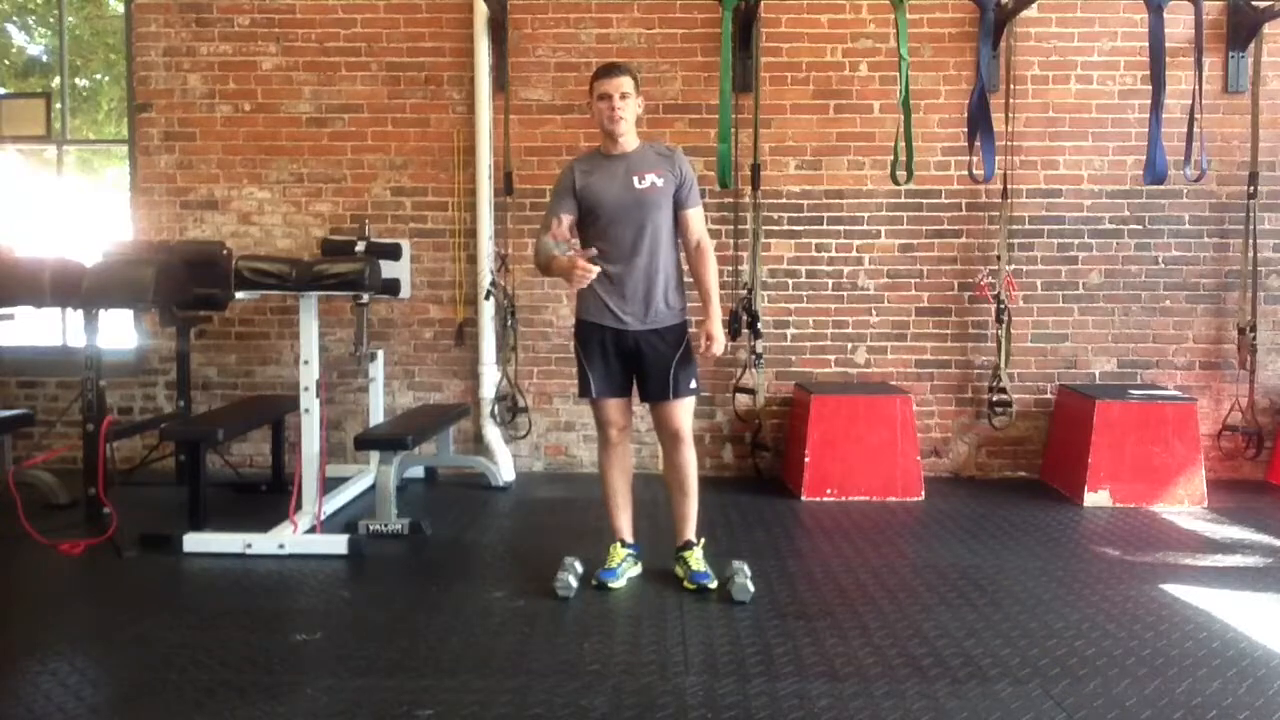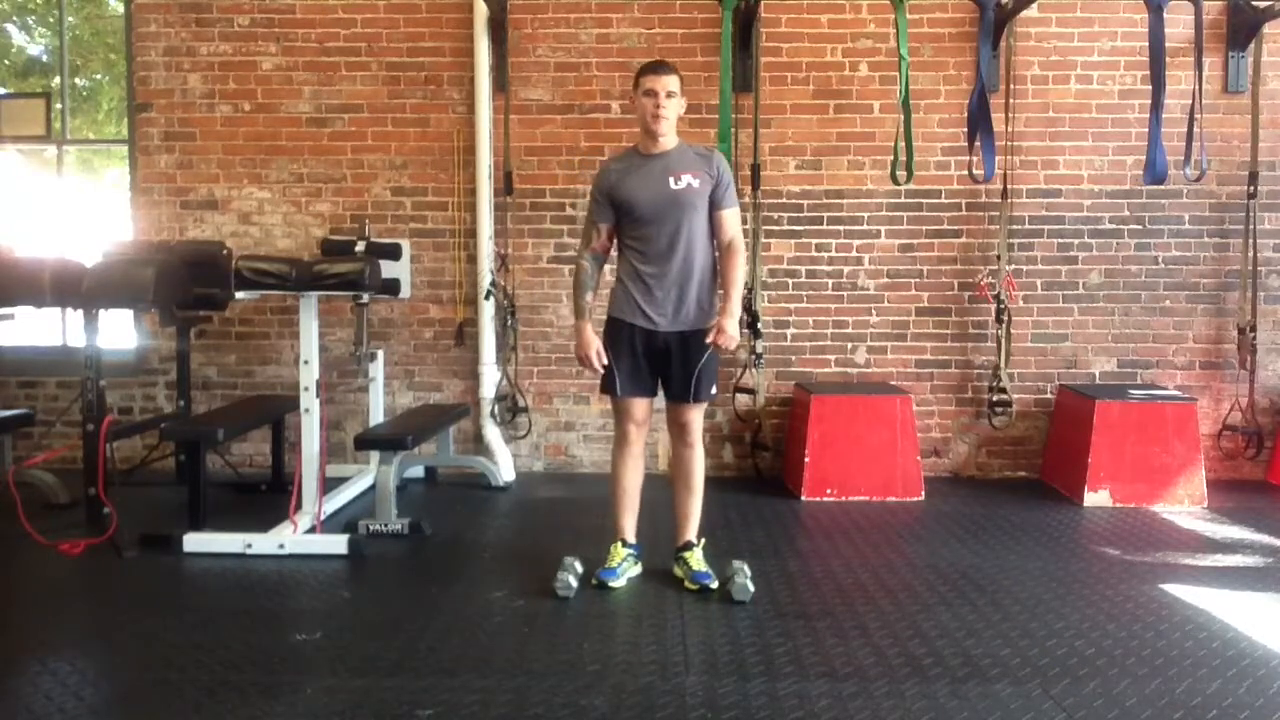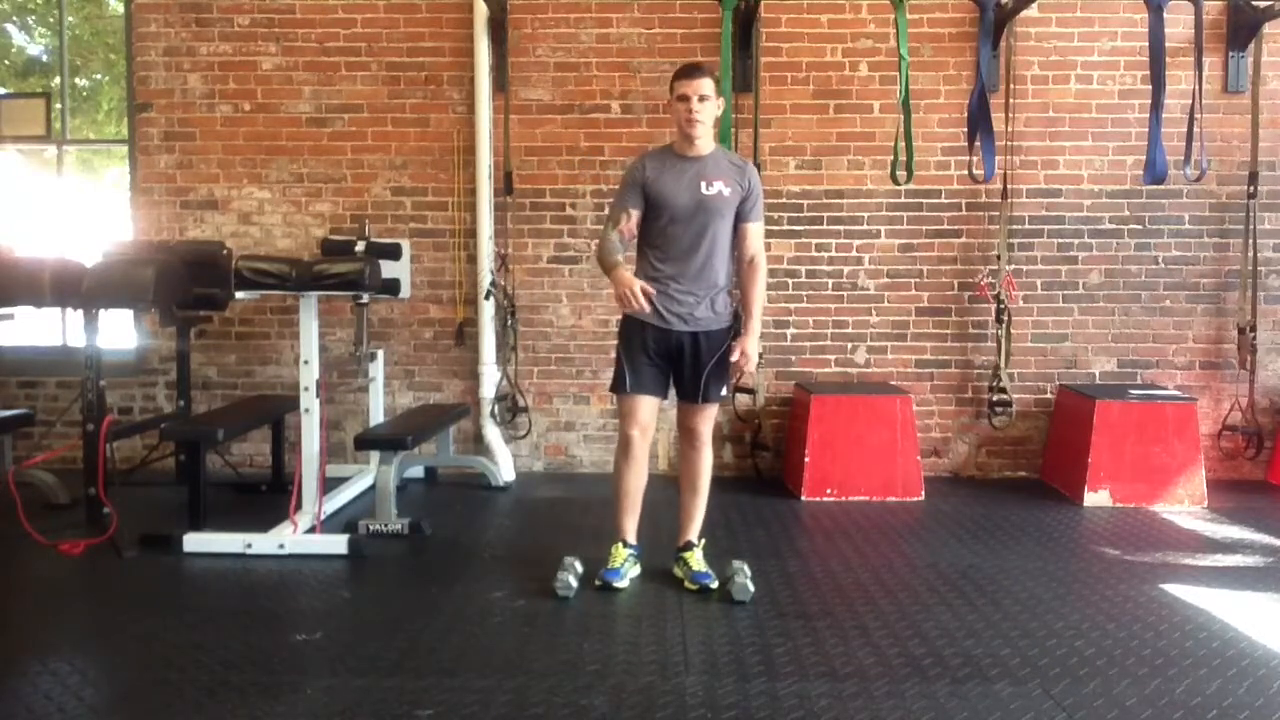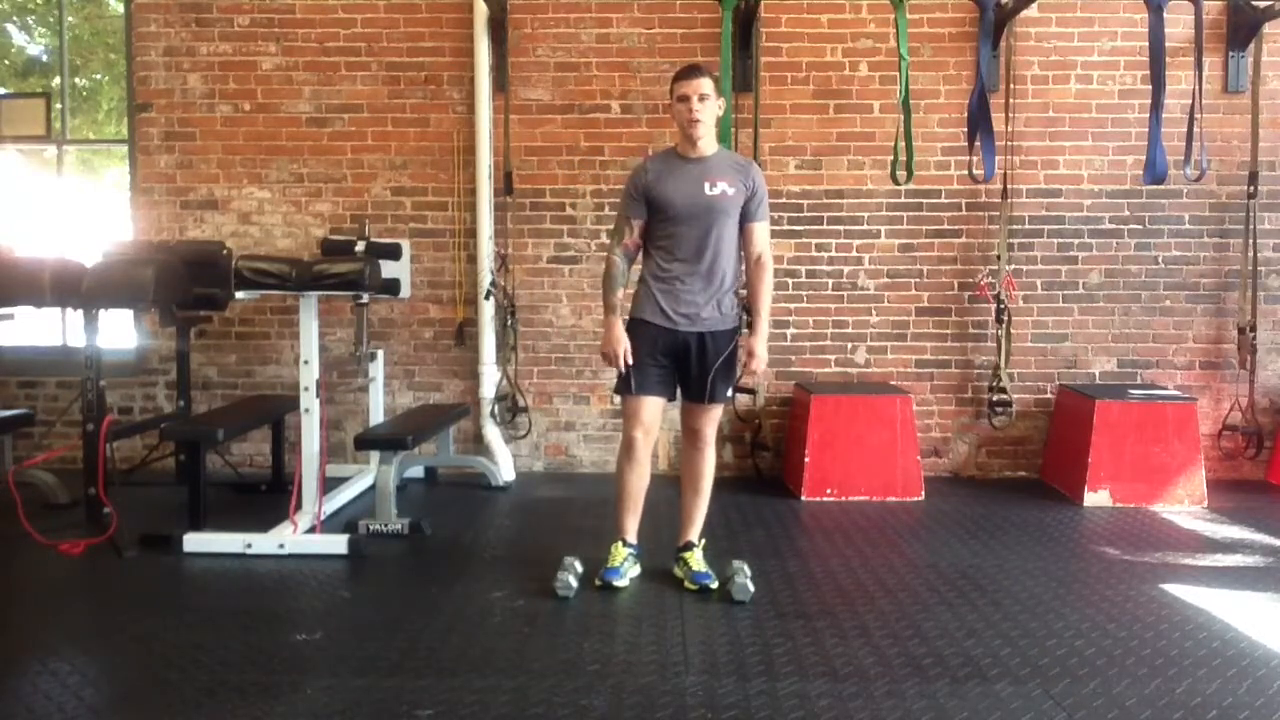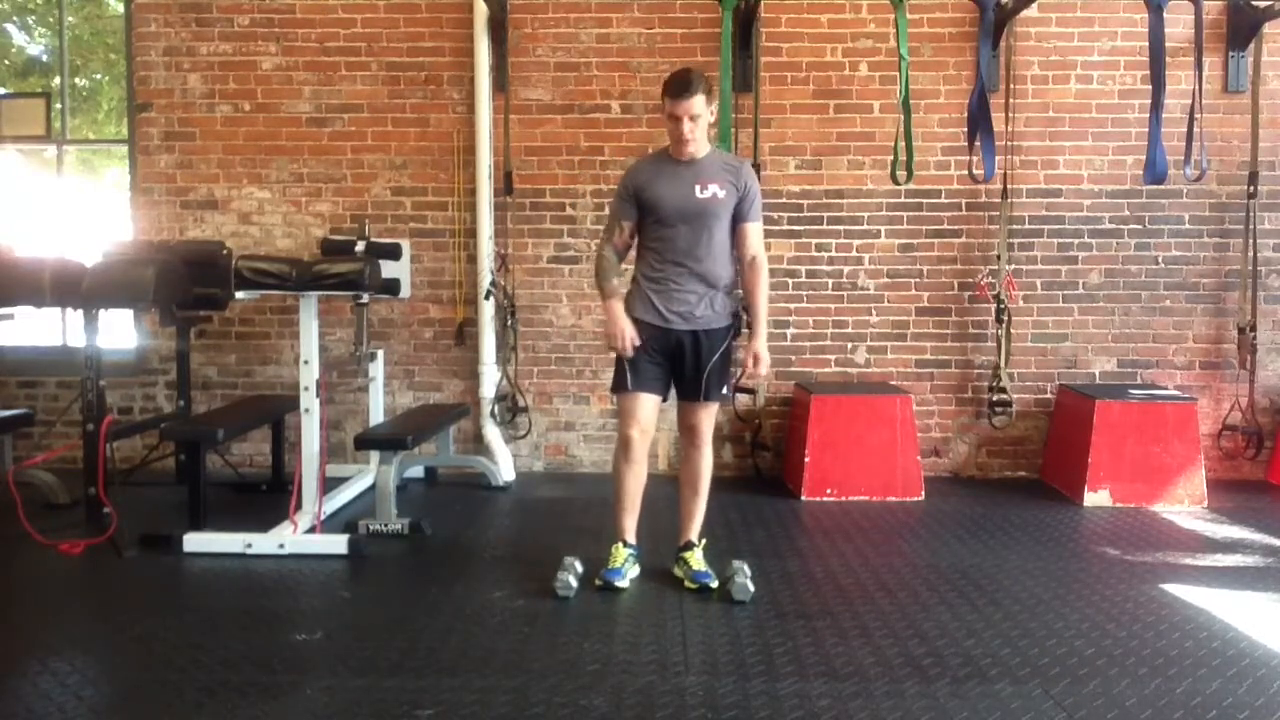
dt=1s
person 1, frame 1
left shoulder: (671, 163)
right shoulder: (577, 174)
left elbow: (697, 242)
right elbow: (546, 244)
left wrist: (712, 313)
right wrist: (565, 263)
left hip: (665, 322)
right hip: (600, 325)
left knee: (677, 432)
right knee: (613, 431)
left ankle: (688, 548)
right ankle: (624, 547)
person 1, frame 2
left shoulder: (709, 164)
right shoulder: (613, 173)
left elbow: (732, 243)
right elbow: (592, 254)
left wrist: (729, 310)
right wrist: (583, 323)
left hip: (692, 324)
right hip: (629, 323)
left knee: (687, 431)
right knee: (630, 429)
left ankle: (688, 548)
right ankle: (626, 547)
person 1, frame 3
left shoulder: (741, 174)
right shoulder: (645, 169)
left elbow: (751, 258)
right elbow: (613, 236)
left wrist: (751, 330)
right wrist: (619, 273)
left hip: (710, 326)
right hip: (647, 322)
left knee: (697, 433)
right knee: (634, 432)
left ankle: (689, 549)
right ankle: (626, 547)
person 1, frame 4
left shoulder: (744, 174)
right shoulder: (648, 173)
left elbow: (758, 257)
right elbow: (621, 252)
left wrist: (759, 330)
right wrist: (611, 324)
left hip: (715, 328)
right hip: (652, 325)
left knee: (701, 434)
right knee: (638, 433)
left ankle: (689, 549)
right ankle: (626, 547)
person 1, frame 5
left shoulder: (737, 174)
right shoulder: (640, 174)
left elbow: (753, 259)
right elbow: (611, 249)
left wrist: (759, 333)
right wrist: (614, 306)
left hip: (710, 324)
right hip: (647, 322)
left knee: (698, 432)
right knee: (634, 432)
left ankle: (690, 549)
right ankle: (625, 548)
